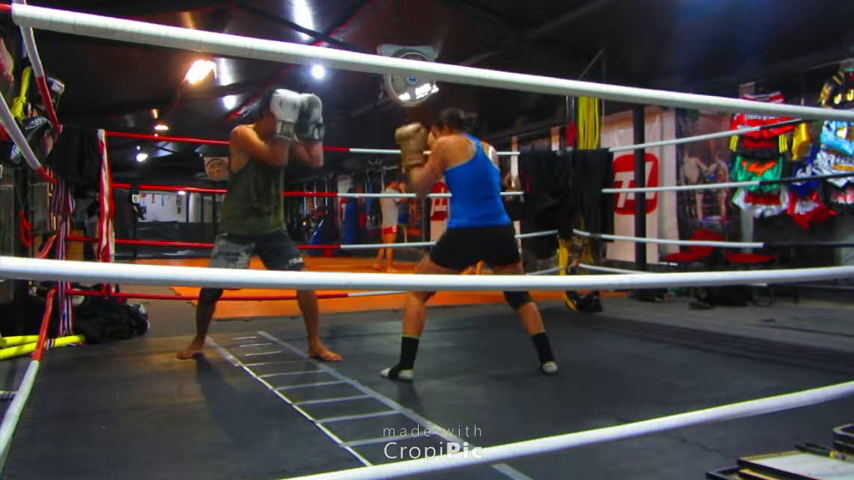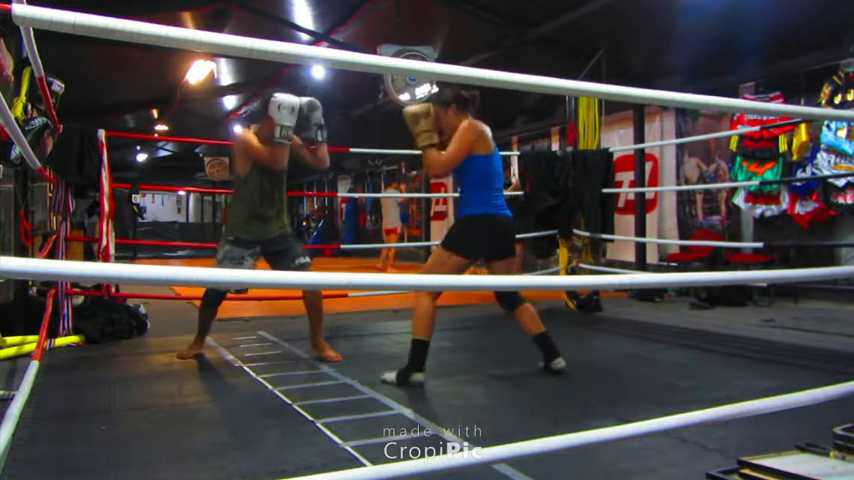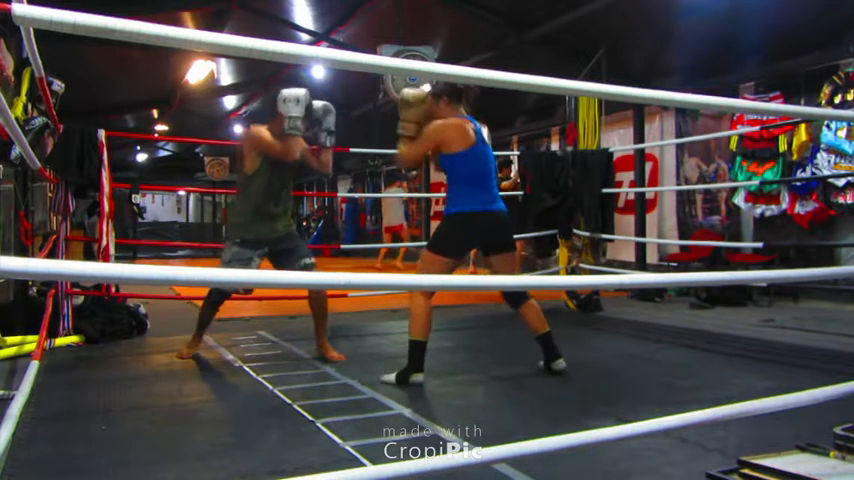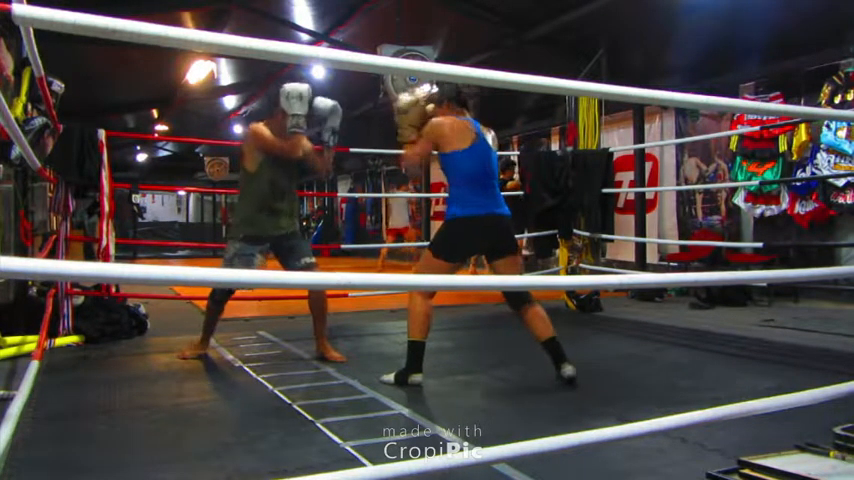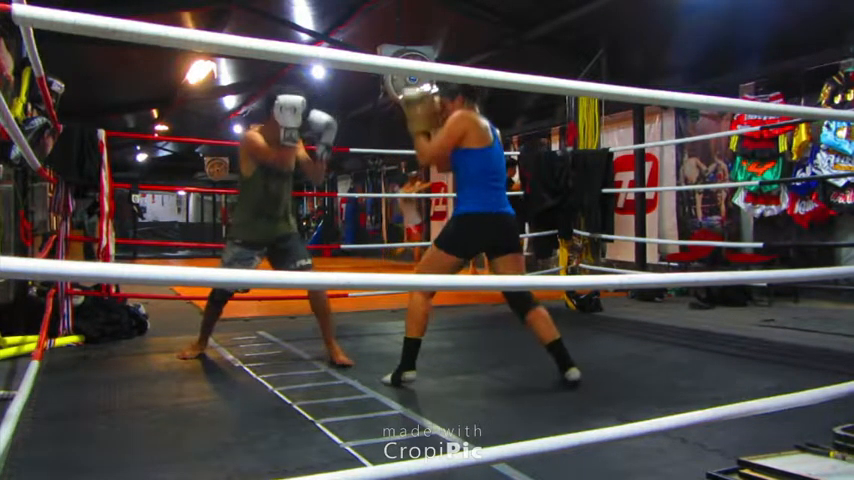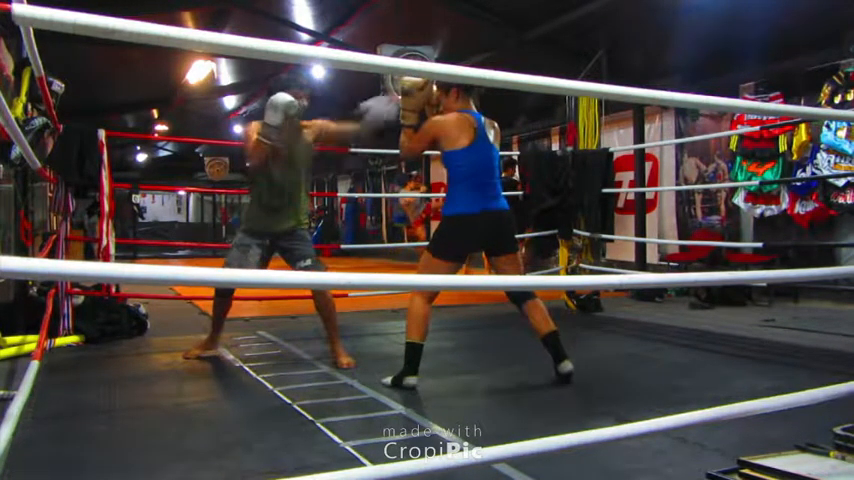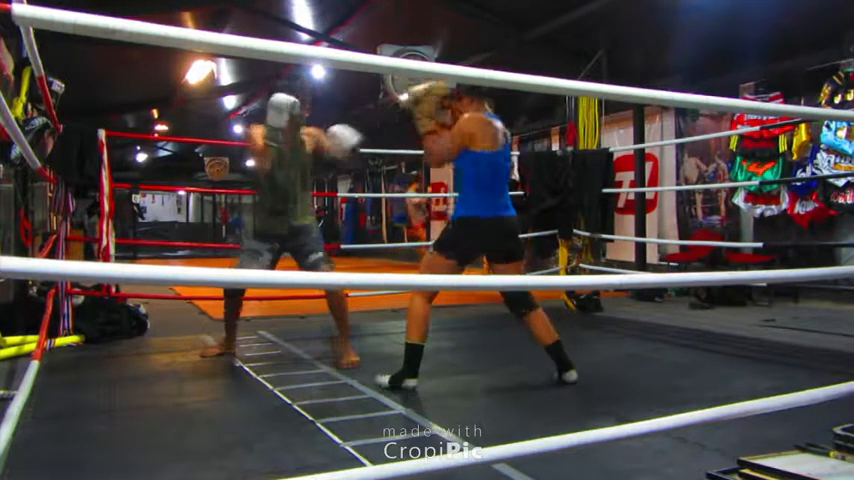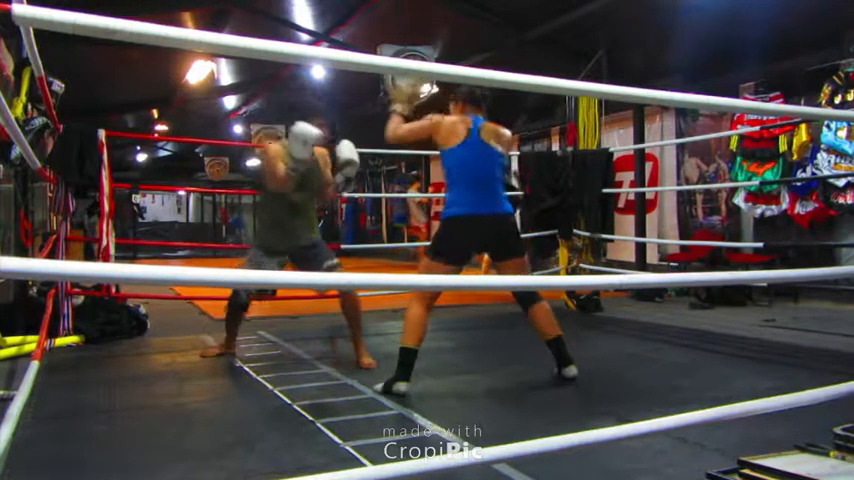
dt=0.2s
person 1, frame 1
left shoulder: (446, 145)
right shoulder: (488, 149)
left elbow: (419, 187)
left wrist: (412, 155)
left hip: (464, 234)
right hip: (500, 232)
left knee: (416, 294)
right knee: (519, 296)
left ankle: (405, 365)
right ankle: (547, 358)
person 1, frame 2
left shoulder: (470, 128)
right shoulder: (481, 133)
left elbow: (439, 168)
right elbow: (453, 169)
left wrist: (424, 136)
right wrist: (433, 137)
left hip: (475, 224)
right hip: (501, 223)
left knee: (427, 291)
right knee: (511, 297)
left ankle: (414, 368)
right ankle: (553, 356)
person 1, frame 3
left shoulder: (442, 128)
right shoulder: (480, 127)
left elbow: (404, 161)
left wrist: (408, 124)
left hip: (462, 220)
right hip: (496, 218)
left knee: (420, 291)
right knee: (516, 292)
left ankle: (414, 369)
right ankle: (553, 356)
person 1, frame 4
left shoulder: (439, 126)
right shoulder: (486, 133)
left elbow: (411, 167)
left wrist: (407, 127)
left hip: (463, 224)
right hip: (499, 222)
left knee: (420, 291)
right knee: (520, 298)
left ankle: (413, 369)
right ankle: (562, 363)
person 1, frame 5
left shoulder: (461, 119)
right shoulder: (489, 128)
left elbow: (427, 158)
right elbow: (446, 164)
left wrist: (418, 124)
right wrist: (433, 124)
left hip: (471, 220)
right hip: (503, 221)
left knee: (421, 288)
right knee: (522, 299)
left ankle: (406, 367)
right ankle: (567, 366)
person 1, frame 6
left shoulder: (442, 123)
right shoulder: (491, 126)
left elbow: (408, 150)
left wrist: (409, 113)
left hip: (461, 221)
right hip: (498, 218)
left knee: (421, 294)
right knee: (522, 293)
left ankle: (409, 372)
right ankle: (561, 360)
person 1, frame 7
left shoulder: (470, 122)
right shoulder: (499, 127)
left elbow: (435, 159)
left wrist: (425, 119)
right wrist: (441, 120)
left hip: (470, 225)
right hip: (503, 224)
left knee: (420, 296)
right knee: (521, 301)
left ankle: (407, 374)
right ankle: (565, 368)
person 1, frame 8
left shoulder: (443, 123)
right shoulder: (503, 133)
left elbow: (393, 136)
left wrist: (399, 108)
left hip: (460, 222)
right hip: (501, 221)
left knee: (420, 300)
right knee: (529, 295)
left ankle: (401, 378)
right ankle: (566, 363)
person 2, frame 1
left shoulder: (284, 135)
right shoulder: (242, 134)
left elbow: (316, 161)
right elbow: (276, 159)
left wrist: (314, 124)
right wrist: (287, 122)
left hip: (272, 226)
right hip: (238, 227)
right knee: (211, 287)
left ankle: (315, 344)
right ankle: (199, 340)
person 2, frame 2
left shoulder: (287, 139)
right shoulder: (245, 139)
left elbow: (322, 163)
right elbow: (277, 163)
left wrist: (316, 126)
right wrist: (285, 126)
left hip: (277, 229)
right hip: (243, 231)
right knee: (216, 289)
left ankle: (318, 342)
right ankle: (199, 340)
person 2, frame 3
left shoulder: (292, 137)
right shoulder: (256, 134)
left elbow: (324, 168)
right elbow: (290, 155)
left wrist: (327, 130)
right wrist: (293, 119)
left hip: (282, 228)
right hip: (247, 231)
right knee: (221, 290)
left ankle: (323, 343)
right ankle: (196, 339)
person 2, frame 4
left shoulder: (295, 136)
right shoulder: (257, 132)
left elbow: (323, 168)
right elbow: (293, 152)
left wrist: (331, 130)
right wrist: (297, 116)
left hip: (286, 227)
right hip: (250, 228)
right knee: (224, 287)
left ankle: (322, 344)
right ankle: (203, 341)
person 2, frame 5
left shoulder: (292, 142)
right shoulder: (252, 138)
left elbow: (316, 177)
right elbow: (285, 165)
left wrist: (325, 142)
right wrist: (291, 127)
left hip: (283, 229)
right hip: (249, 231)
right knee: (223, 289)
left ankle: (332, 346)
right ankle: (201, 342)
person 2, frame 6
left shoulder: (312, 130)
right shoulder: (257, 128)
left elbow: (353, 129)
right elbow: (255, 158)
right wrist: (273, 122)
left hip: (293, 225)
right hip: (257, 224)
left ankle: (336, 346)
right ankle: (212, 339)
person 2, frame 7
left shoulder: (311, 135)
right shoulder: (260, 132)
left elbow: (336, 154)
right elbow: (264, 164)
left wrist: (346, 145)
right wrist: (276, 127)
left hip: (301, 224)
right hip: (267, 226)
right knee: (234, 283)
left ankle: (345, 344)
right ankle: (229, 341)
person 2, frame 8
left shoulder: (321, 155)
right shoulder: (274, 149)
left elbow: (328, 196)
right elbow: (282, 186)
left wrist: (346, 176)
right wrist: (299, 158)
left hip: (307, 238)
right hip: (271, 240)
right knee: (240, 296)
left ankle: (360, 348)
right ankle: (229, 342)
